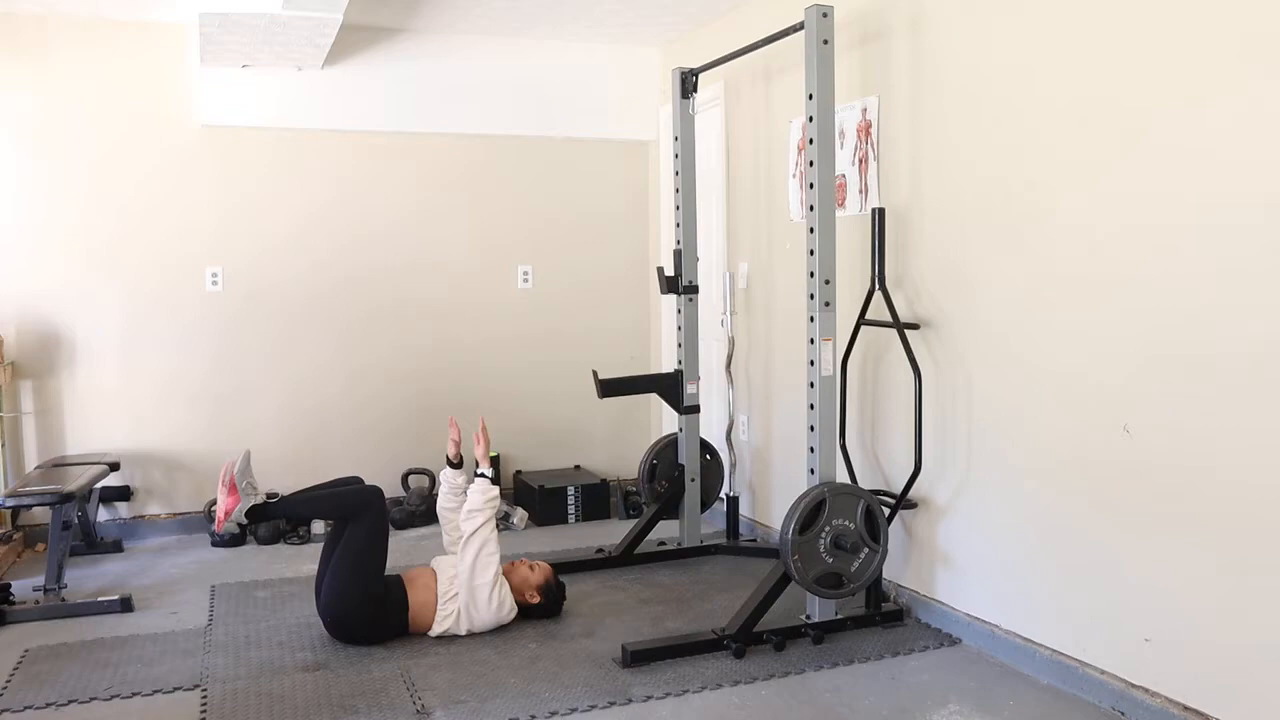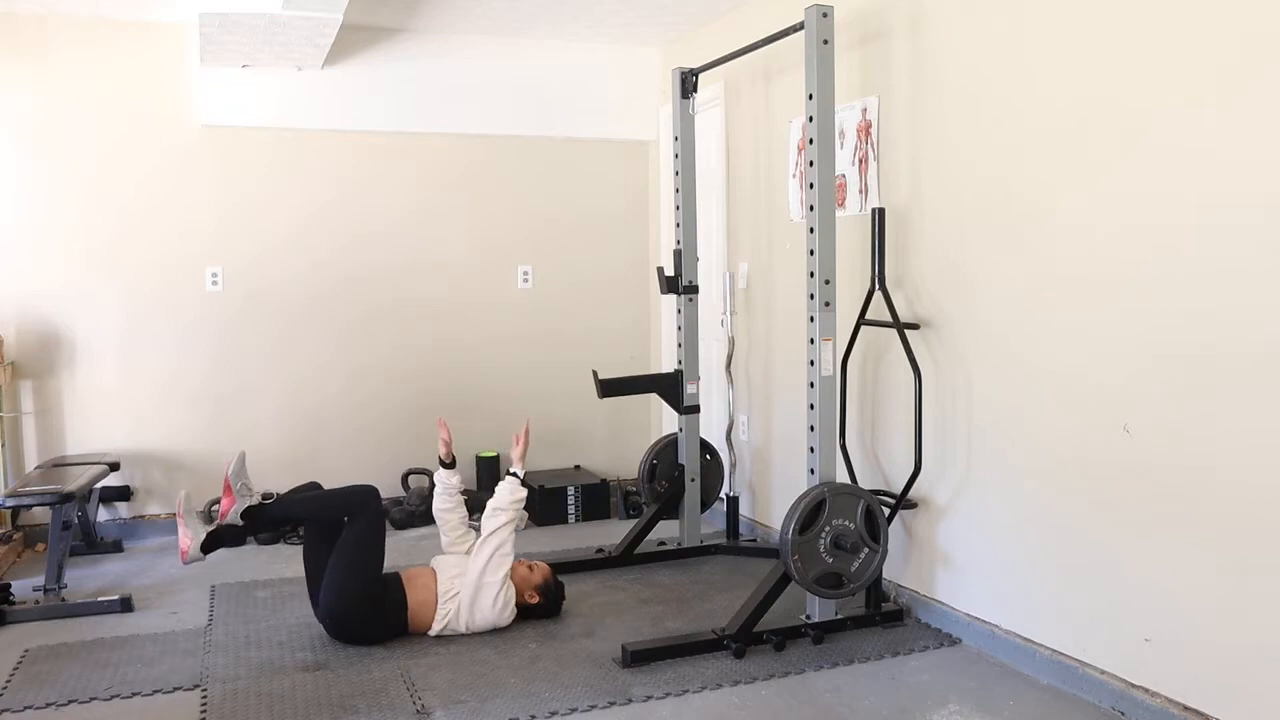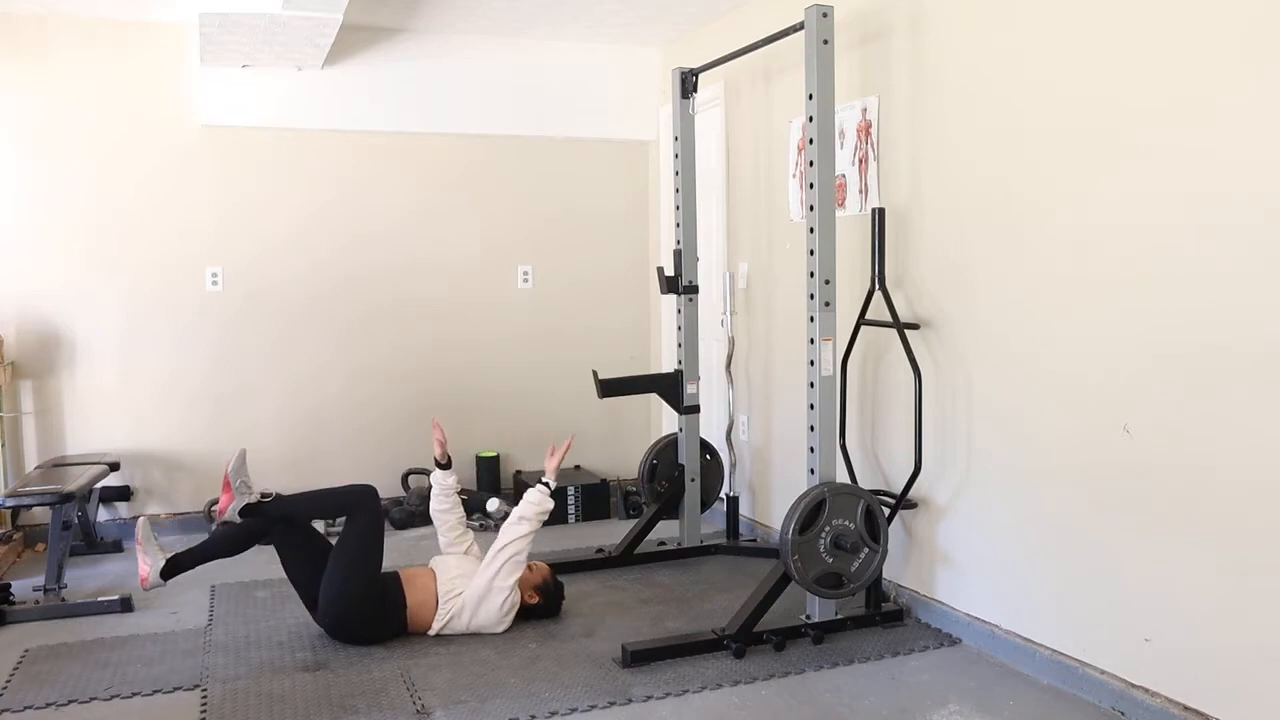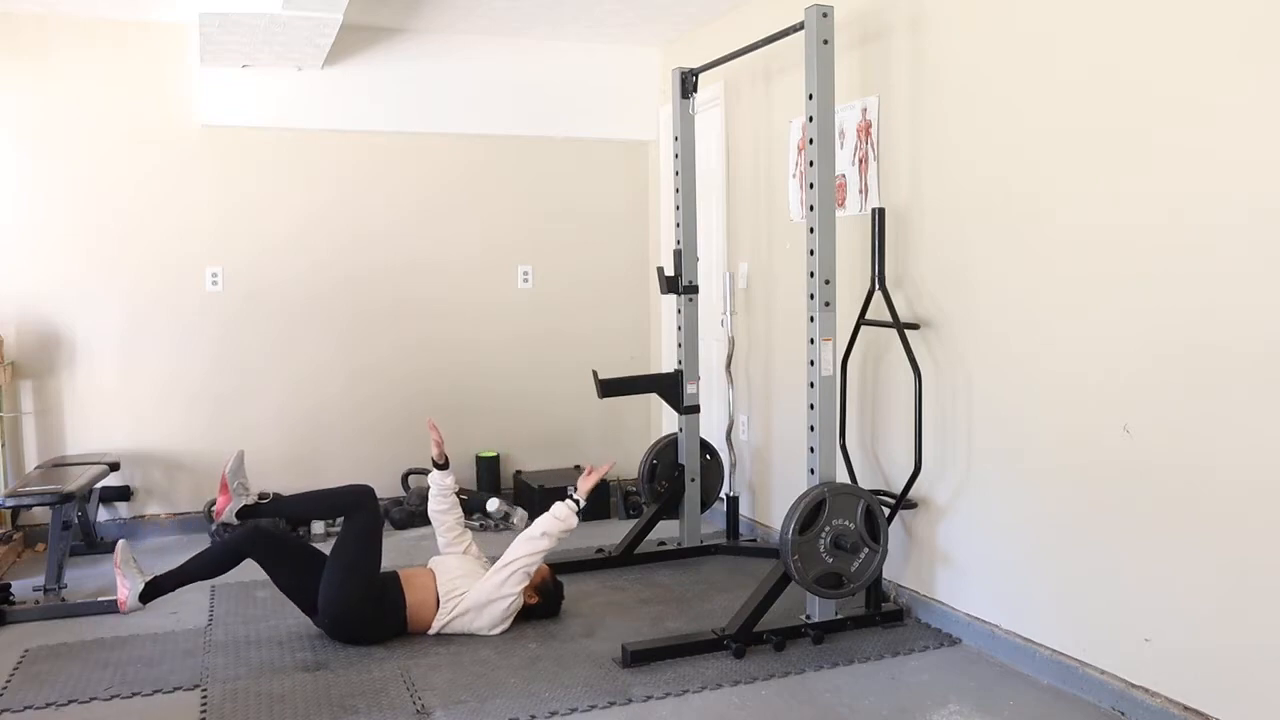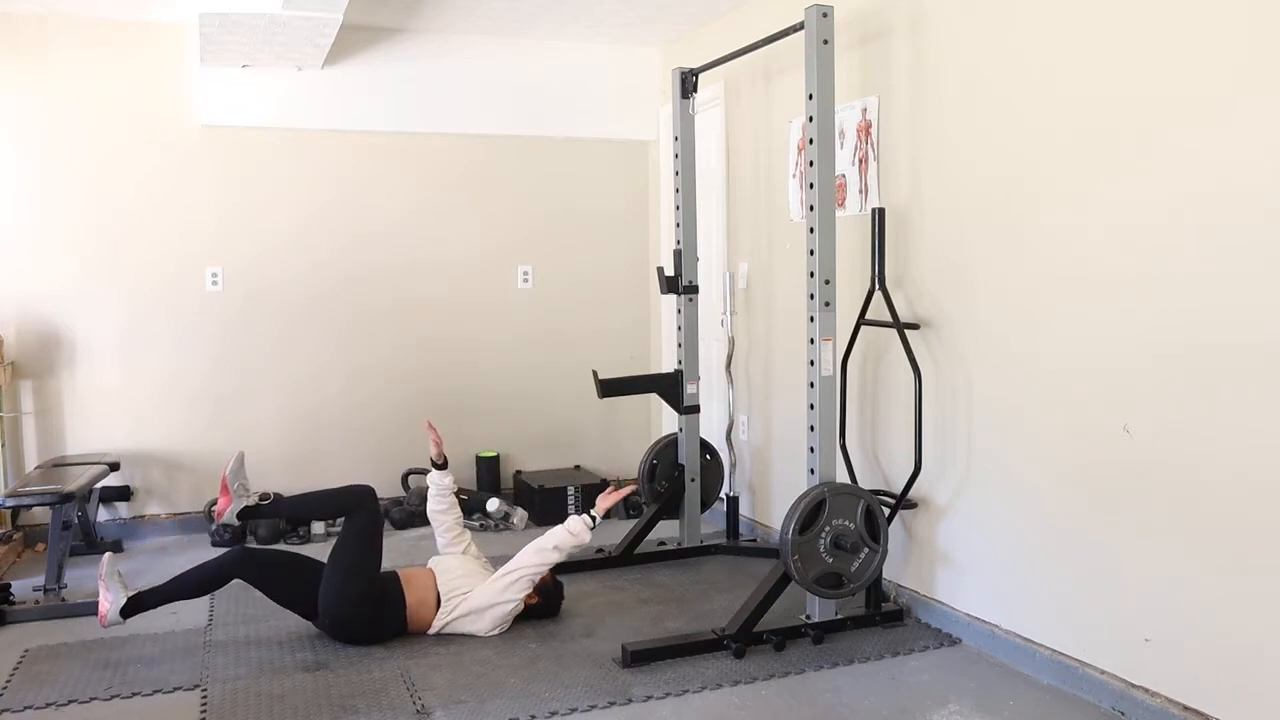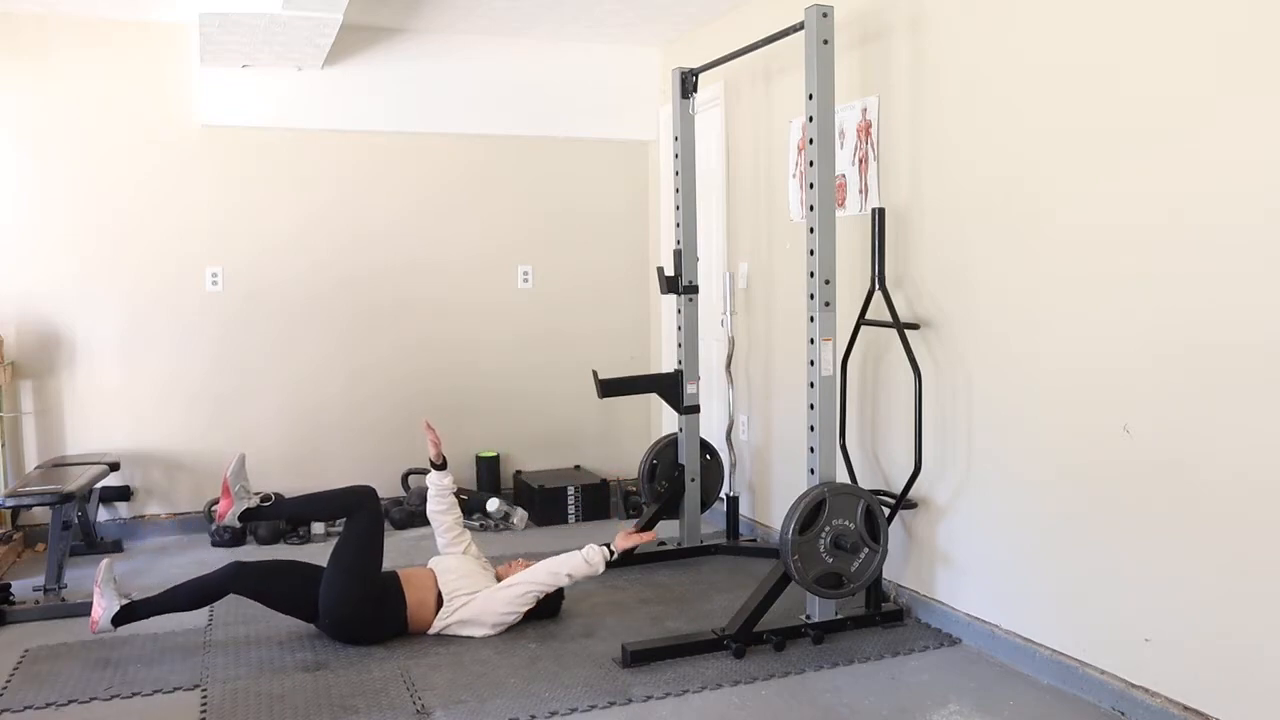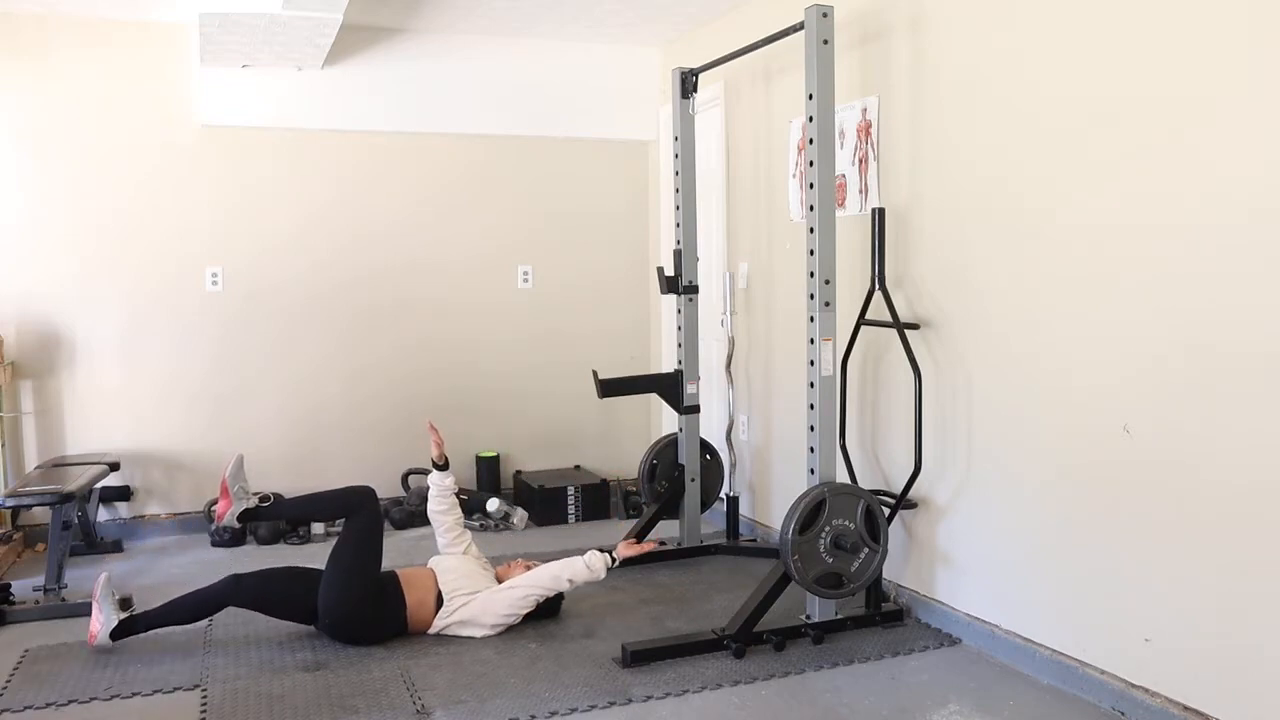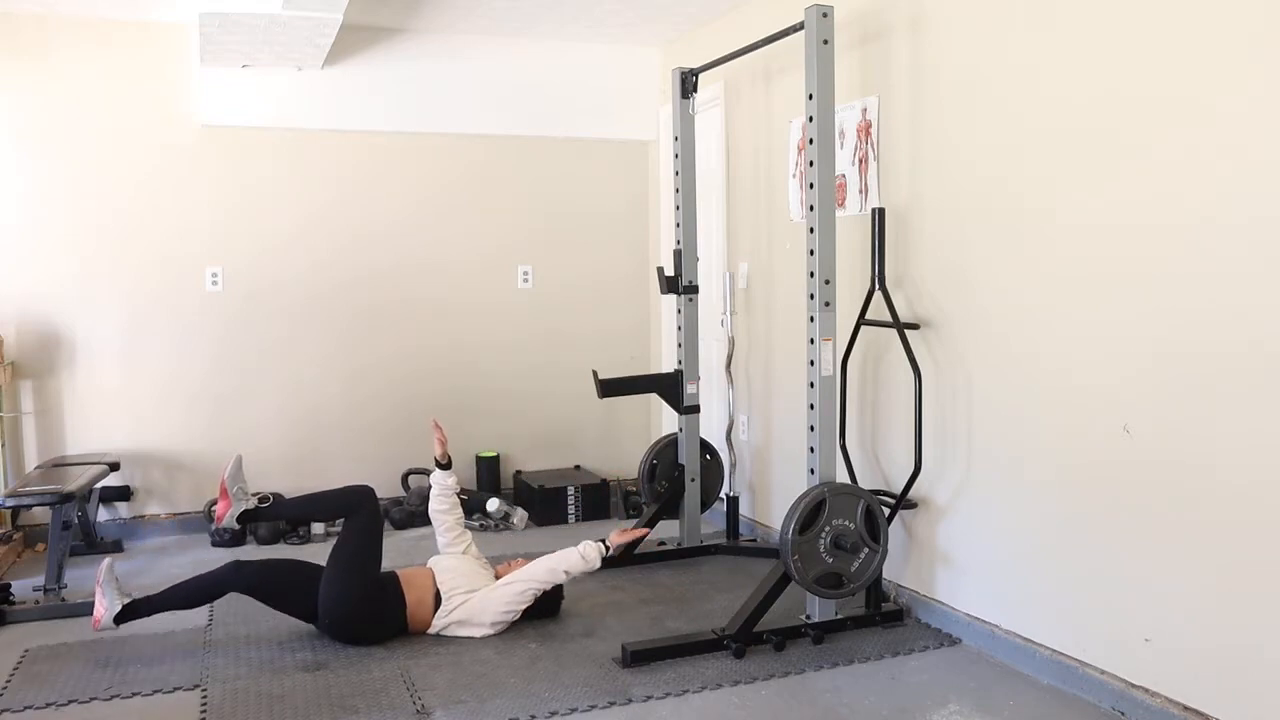
dt=0.4s
person 1, frame 1
left shoulder: (496, 604)
right shoulder: (482, 577)
left elbow: (477, 531)
right elbow: (459, 529)
left wrist: (484, 469)
right wrist: (455, 462)
left hip: (353, 615)
right hip: (347, 602)
left knee: (370, 499)
right knee: (354, 487)
left ankle: (251, 507)
right ankle: (247, 510)
person 1, frame 2
left shoulder: (498, 604)
right shoulder: (476, 571)
left elbow: (497, 531)
right elbow: (455, 528)
left wrist: (516, 471)
right wrist: (448, 463)
left hip: (354, 615)
right hip: (346, 603)
left knee: (366, 498)
right knee: (312, 491)
left ankle: (248, 509)
right ankle: (205, 542)
person 1, frame 3
left shoulder: (500, 605)
right shoulder: (478, 572)
left elbow: (517, 535)
right elbow: (453, 526)
left wrist: (547, 484)
right wrist: (443, 464)
left hip: (356, 615)
right hip: (345, 604)
left knee: (365, 497)
right knee: (273, 521)
left ankle: (247, 505)
right ankle: (164, 569)
person 1, frame 4
left shoulder: (500, 605)
right shoulder: (478, 571)
left elbow: (533, 543)
right elbow: (449, 526)
left wrist: (575, 501)
right wrist: (441, 465)
left hip: (357, 615)
right hip: (349, 604)
left knee: (362, 497)
right knee: (254, 540)
left ankle: (248, 504)
right ankle: (144, 591)
person 1, frame 5
left shoulder: (500, 607)
right shoulder: (480, 572)
left elbow: (544, 550)
right elbow: (448, 524)
left wrist: (593, 516)
right wrist: (439, 464)
left hip: (359, 615)
right hip: (350, 605)
left knee: (364, 498)
right knee: (240, 559)
left ankle: (249, 505)
right ankle: (127, 605)
person 1, frame 6
left shoulder: (503, 606)
right shoulder: (479, 568)
left elbow: (558, 571)
right elbow: (447, 521)
left wrist: (609, 550)
right wrist: (439, 465)
left hip: (359, 615)
right hip: (350, 604)
left knee: (365, 499)
right knee: (238, 574)
left ankle: (248, 508)
right ankle: (120, 614)
person 1, frame 7
left shoulder: (501, 605)
right shoulder: (476, 567)
left elbow: (558, 576)
right elbow: (447, 521)
left wrist: (610, 557)
right wrist: (441, 465)
left hip: (358, 615)
right hip: (348, 603)
left knee: (364, 499)
right knee: (236, 587)
left ankle: (249, 508)
right ankle: (119, 626)
person 1, frame 8
left shoulder: (500, 606)
right shoulder: (478, 569)
left elbow: (550, 568)
right elbow: (448, 524)
left wrist: (603, 545)
right wrist: (443, 464)
left hip: (358, 615)
right hip: (347, 605)
left knee: (363, 498)
right knee: (240, 572)
left ankle: (247, 510)
right ankle: (122, 609)
